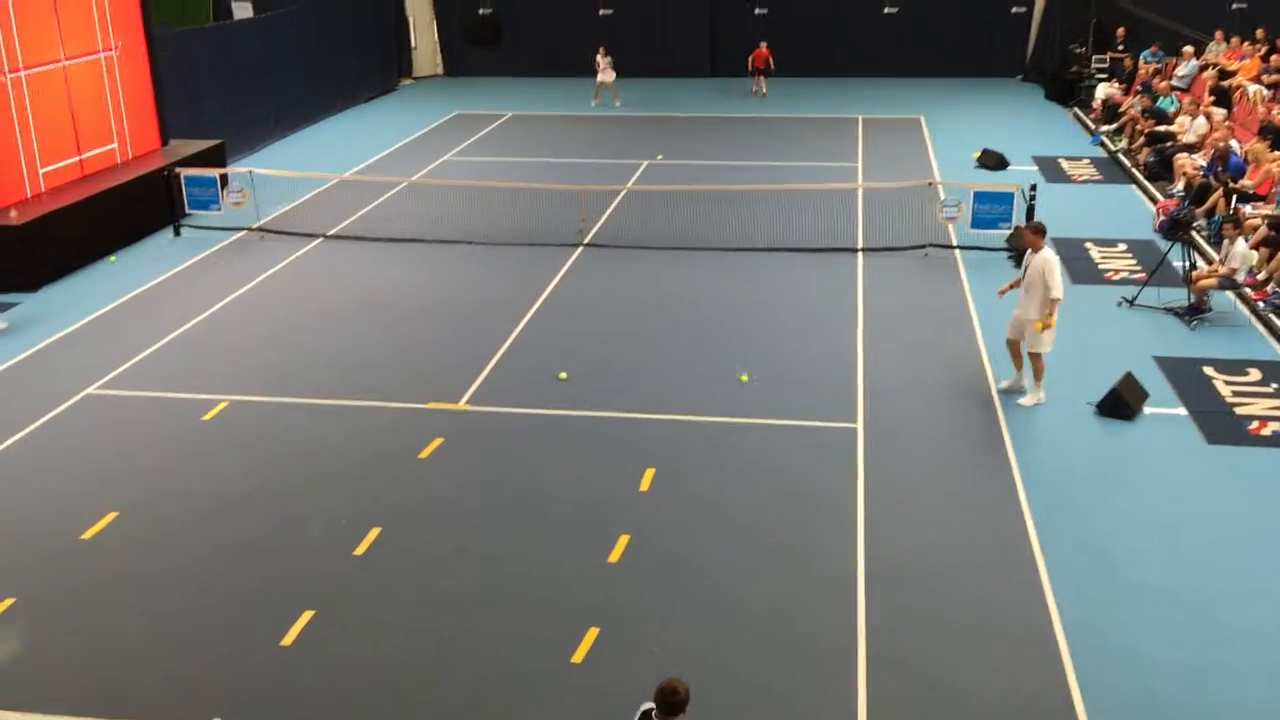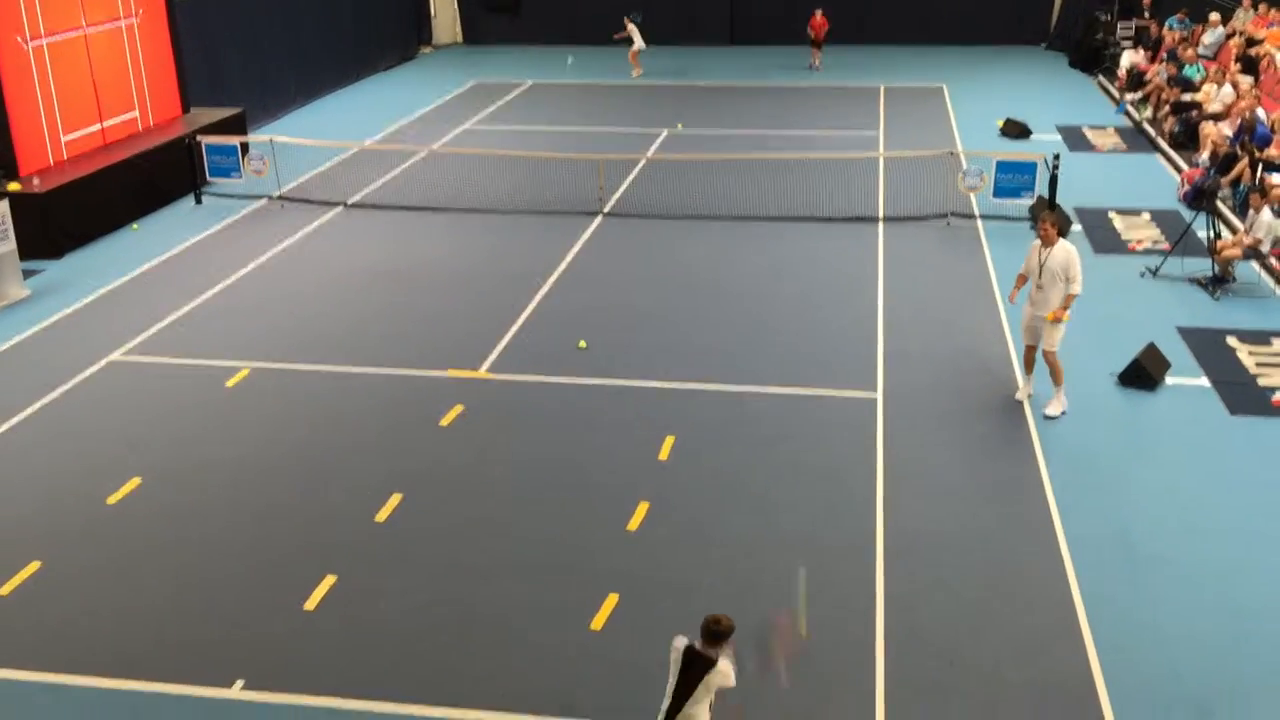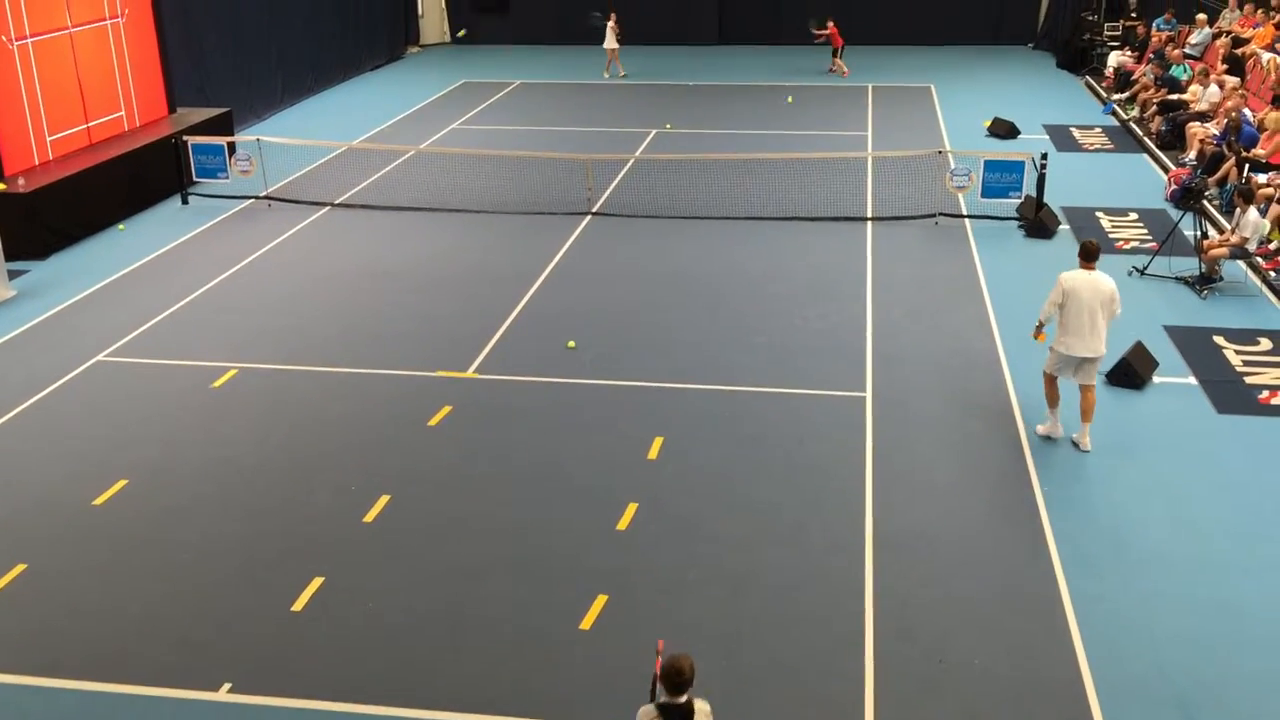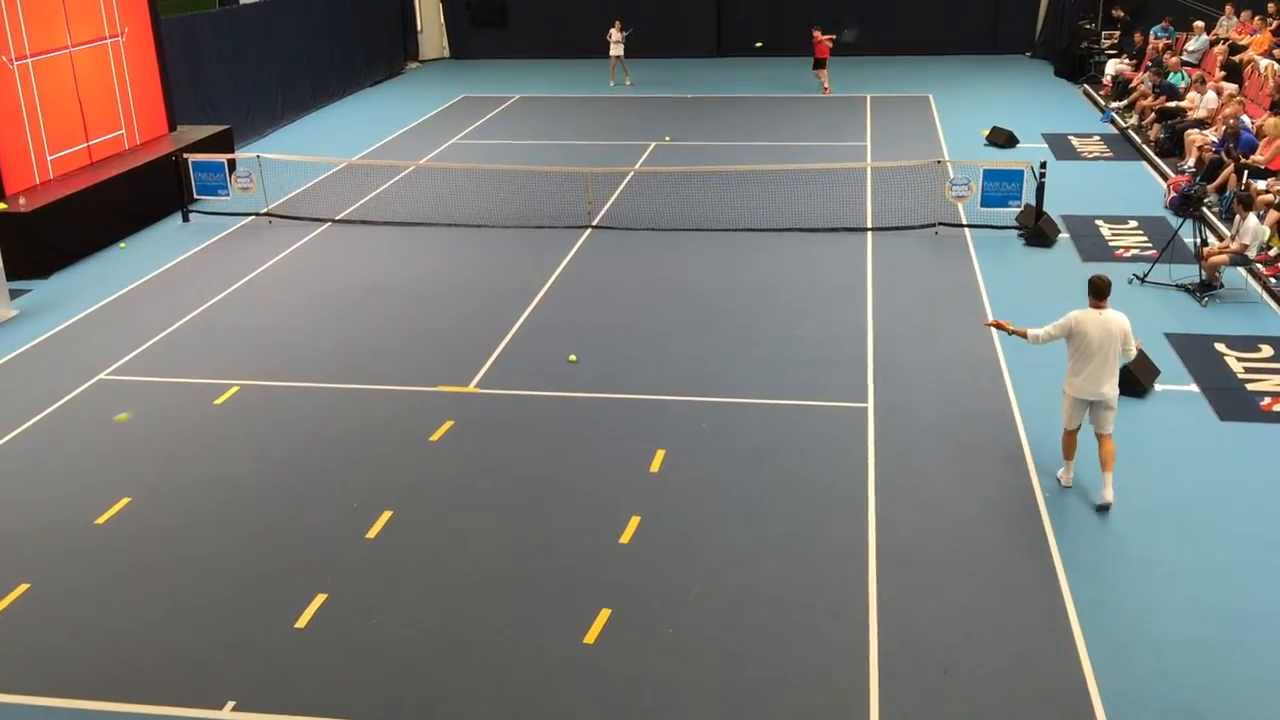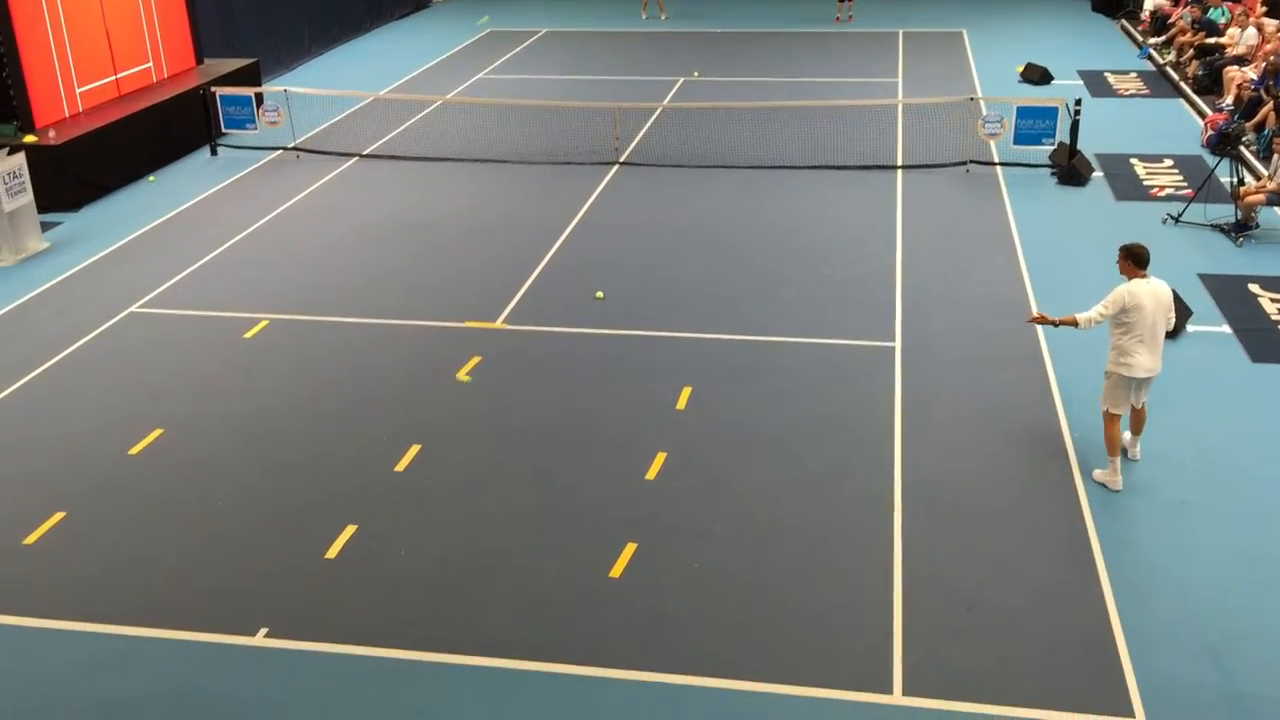
dt=1s
person 1, frame 1
left shoulder: (1048, 259)
right shoulder: (1030, 253)
left elbow: (1056, 290)
left wrist: (1050, 315)
right wrist: (1009, 287)
left hip: (1039, 316)
right hip: (1023, 311)
left knee: (1034, 354)
right knee: (1012, 343)
left ankle: (1038, 393)
right ankle: (1019, 380)
person 1, frame 2
left shoulder: (1068, 252)
right shoulder: (1034, 247)
left elbow: (1076, 284)
right elbow: (1025, 272)
left wrist: (1064, 308)
right wrist: (1016, 289)
left hip: (1054, 313)
right hip: (1032, 310)
left knee: (1049, 354)
right knee: (1029, 348)
left ankle: (1060, 399)
right ankle: (1027, 385)
person 1, frame 3
left shoulder: (1065, 279)
right shoulder: (1108, 283)
left elbow: (1049, 310)
right elbow: (1114, 314)
left wrist: (1038, 328)
right wrist: (1114, 307)
left hip: (1067, 345)
right hip: (1095, 348)
left knee: (1049, 377)
right knee: (1088, 389)
left ankle: (1054, 425)
right ankle: (1084, 437)
person 1, frame 4
left shoulder: (1076, 319)
right shoulder: (1122, 321)
left elbow: (1041, 336)
right elbow: (1129, 355)
left wrist: (1009, 329)
right wrist: (1135, 348)
left hip: (1077, 387)
right hip: (1107, 391)
left knee: (1071, 430)
right knee: (1105, 437)
left ankle: (1067, 475)
right ankle: (1107, 489)
person 1, frame 5
left shoulder: (1124, 293)
right shoulder: (1164, 289)
left elbow: (1091, 318)
right elbow: (1169, 324)
left wrist: (1053, 321)
left hip: (1125, 366)
right hip: (1152, 363)
left knee: (1112, 416)
right knee: (1138, 405)
left ankle: (1114, 474)
right ankle: (1133, 446)
